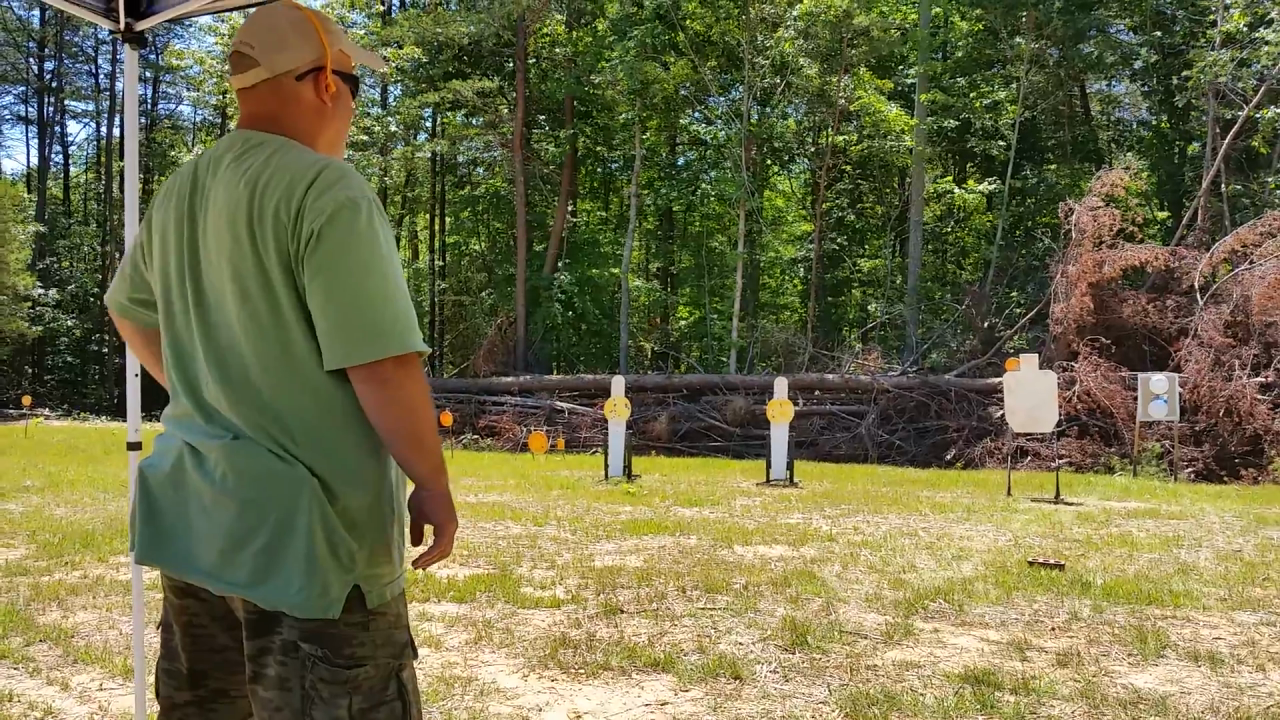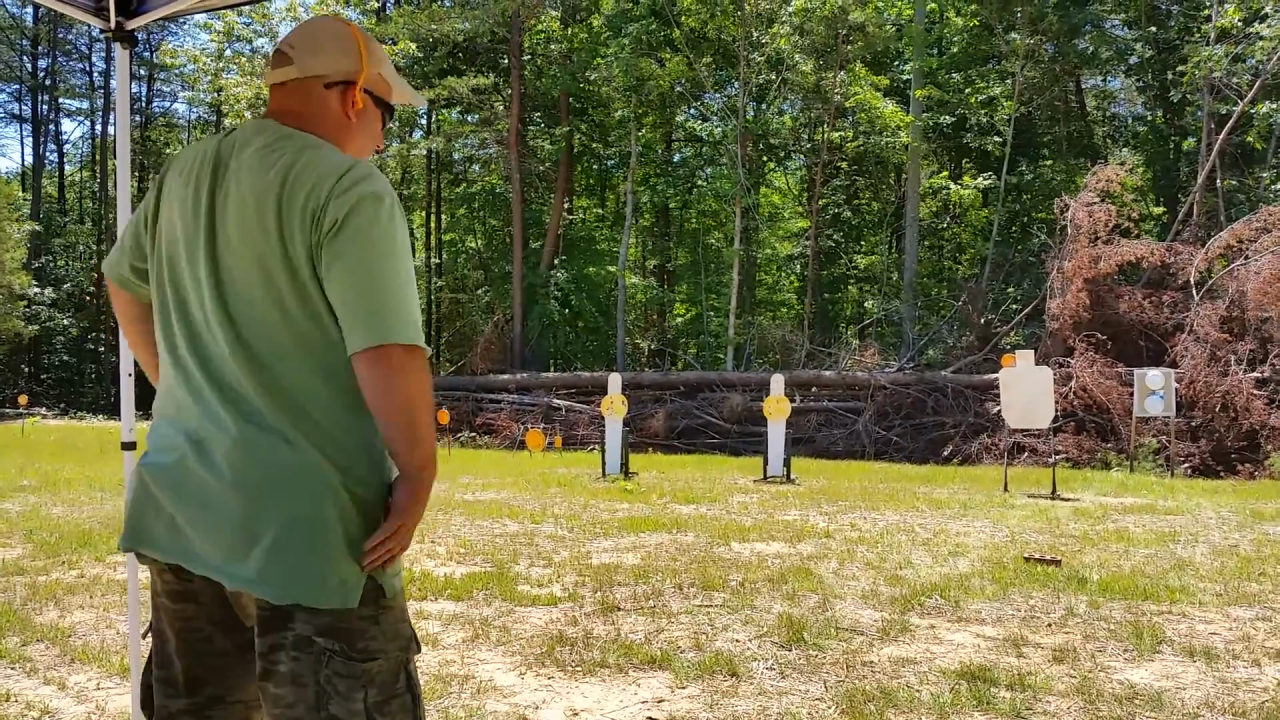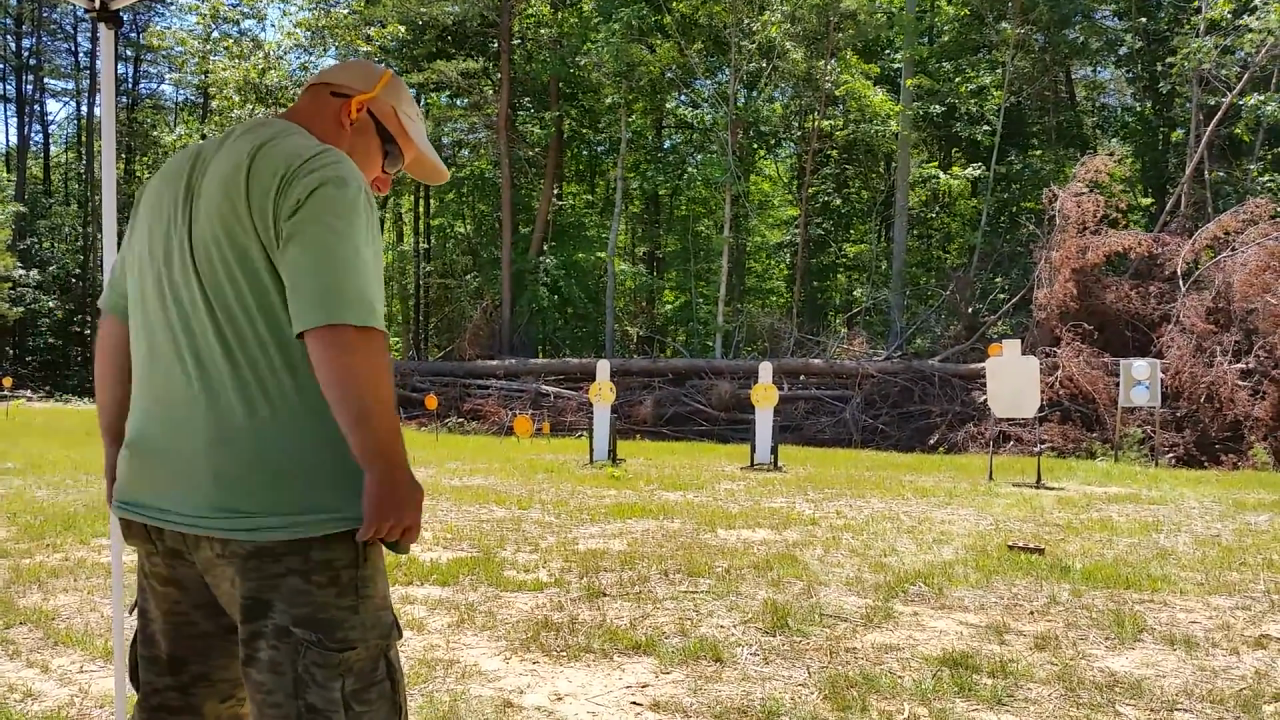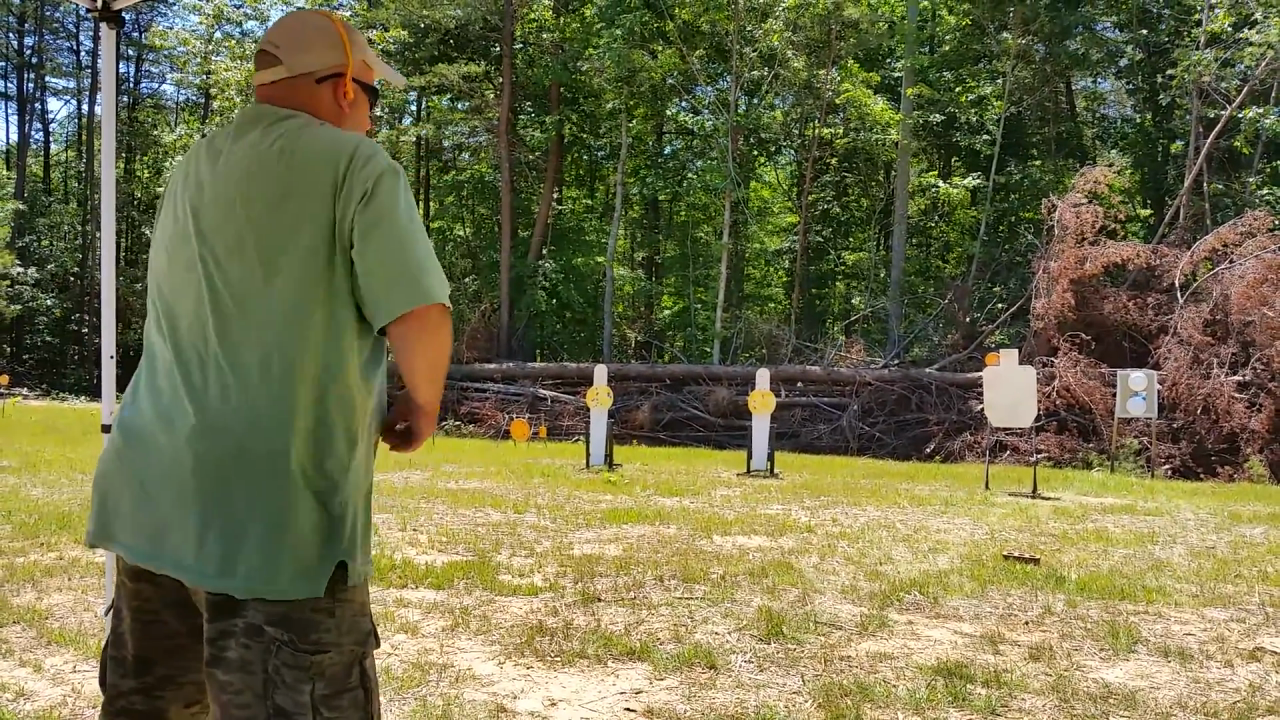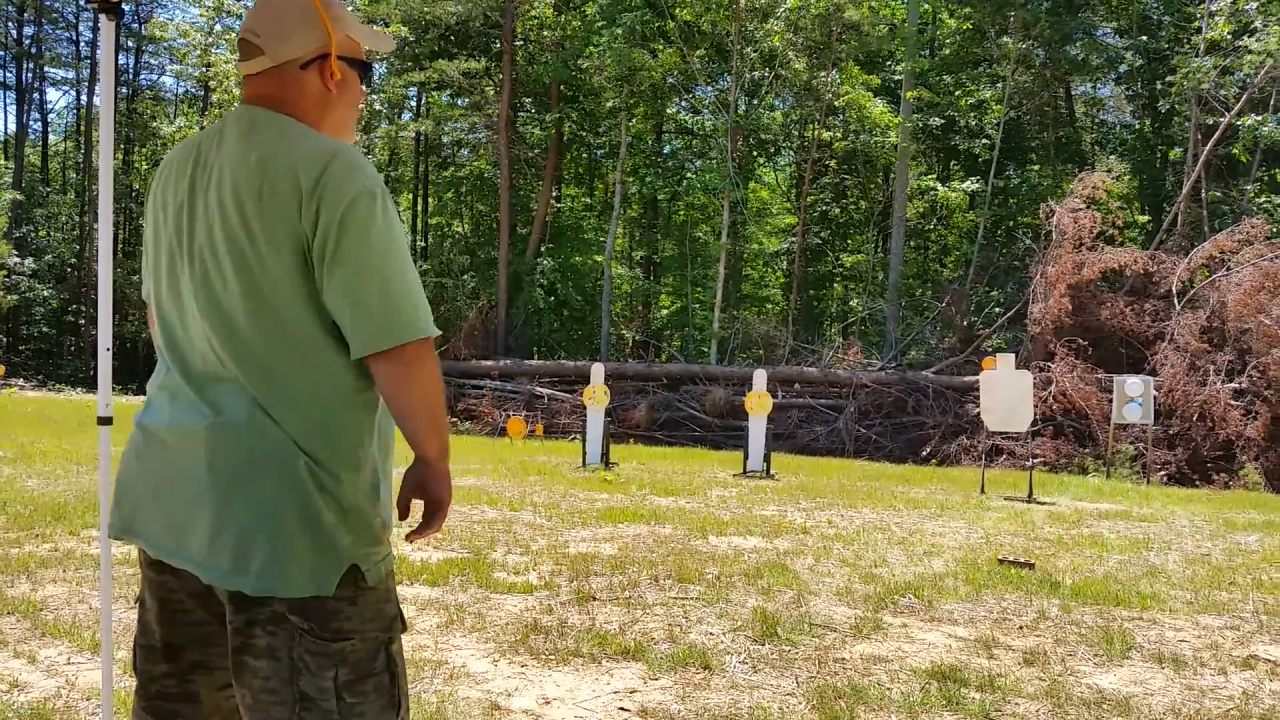
dt=1s
person 1, frame 1
left shoulder: (177, 193)
right shoulder: (327, 190)
left elbow: (130, 310)
right elbow: (383, 363)
right wrist: (432, 485)
left hip: (195, 517)
right hip: (306, 529)
person 1, frame 2
left shoulder: (184, 174)
right shoulder: (348, 188)
left elbow: (126, 282)
right elbow: (387, 351)
right wrist: (419, 470)
left hip: (182, 506)
right hip: (306, 520)
person 1, frame 3
left shoulder: (174, 176)
right shoulder: (320, 176)
left elbow: (119, 322)
right elbow: (341, 335)
left wrist: (121, 450)
right wrist: (389, 472)
left hip: (167, 495)
right hip: (285, 507)
person 1, frame 4
left shoulder: (195, 165)
right shoulder: (354, 167)
right elbow: (420, 314)
right wrist: (423, 400)
left hip: (152, 486)
right hip: (271, 500)
person 1, frame 5
left shoulder: (176, 169)
right shoulder: (333, 174)
right elbow: (397, 344)
right wrist: (432, 460)
left hip: (174, 484)
right hip: (292, 501)
